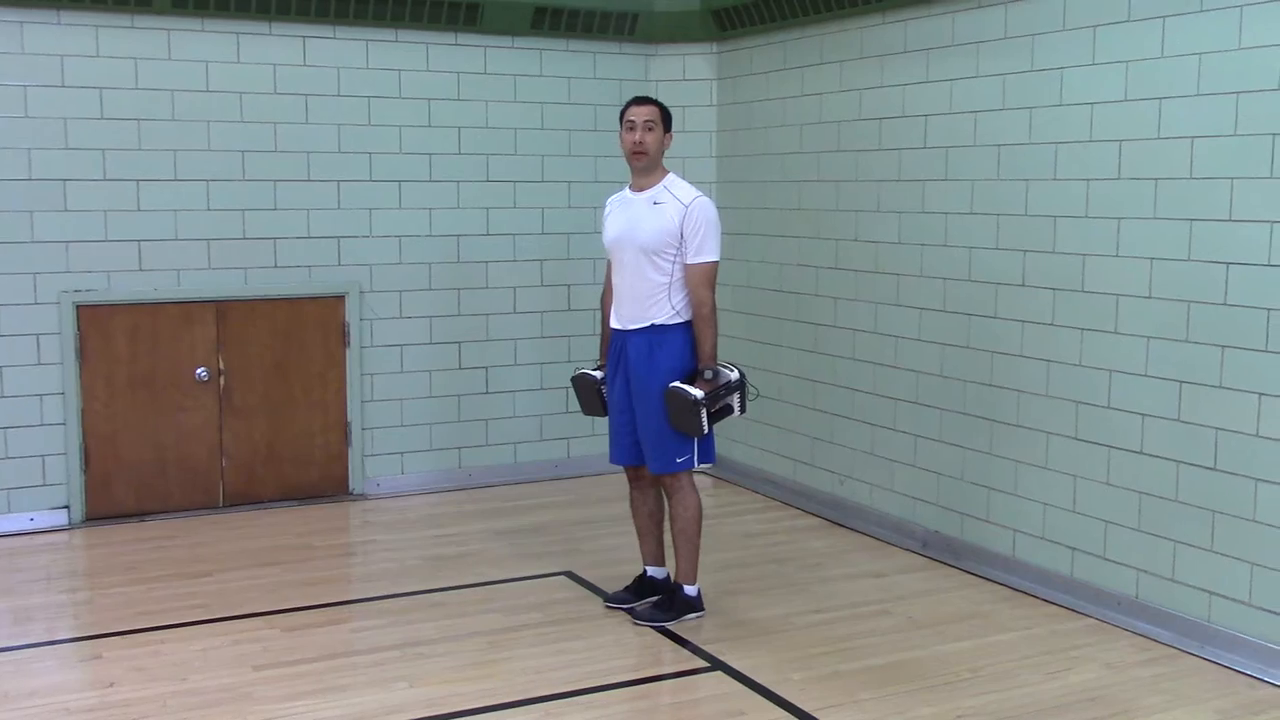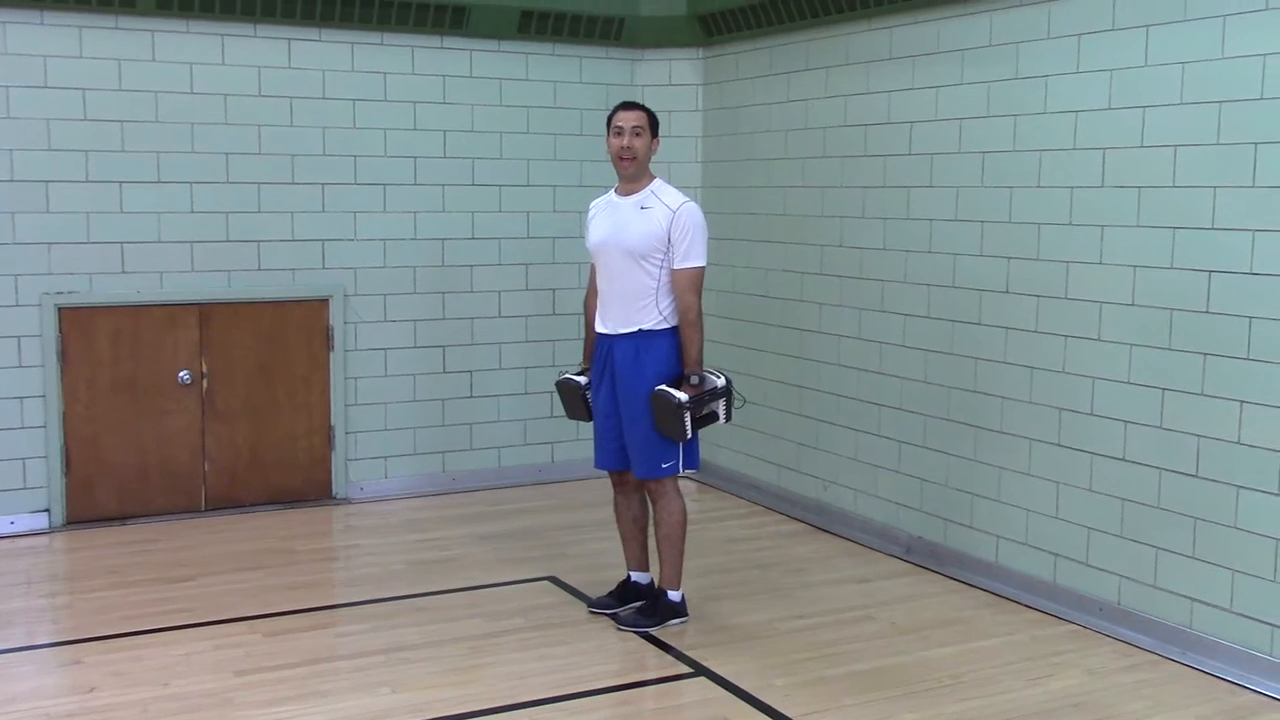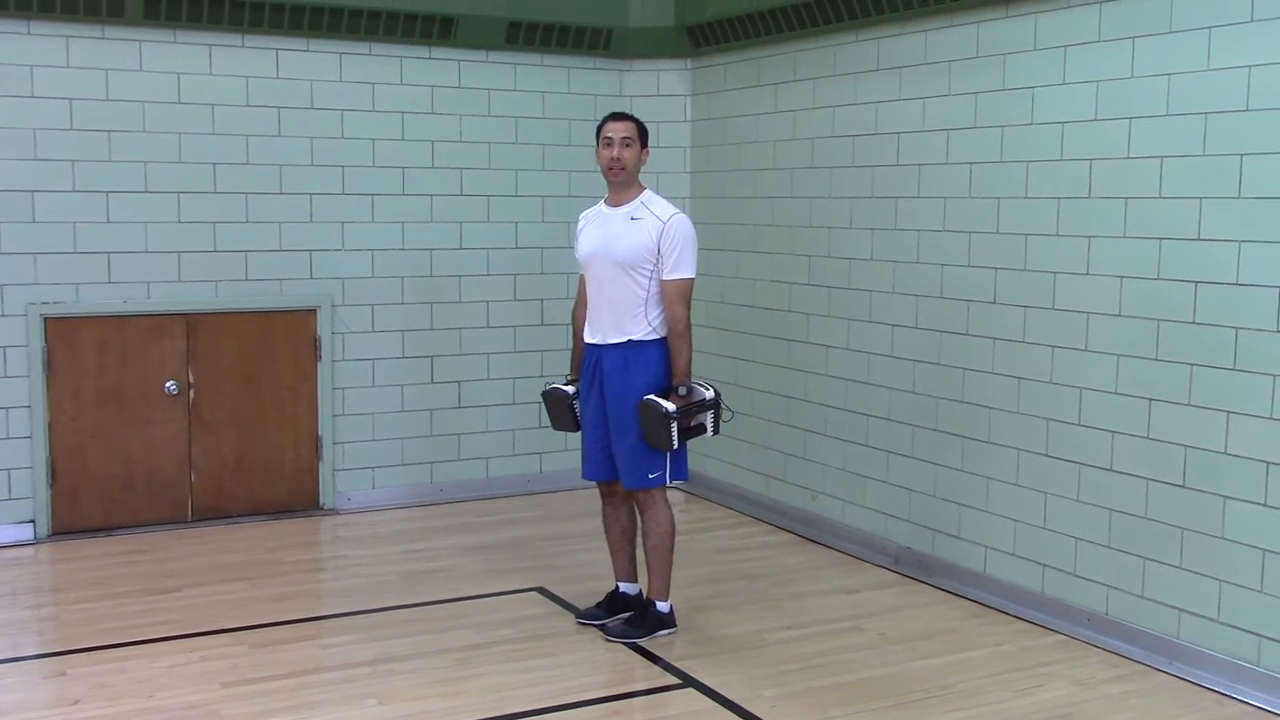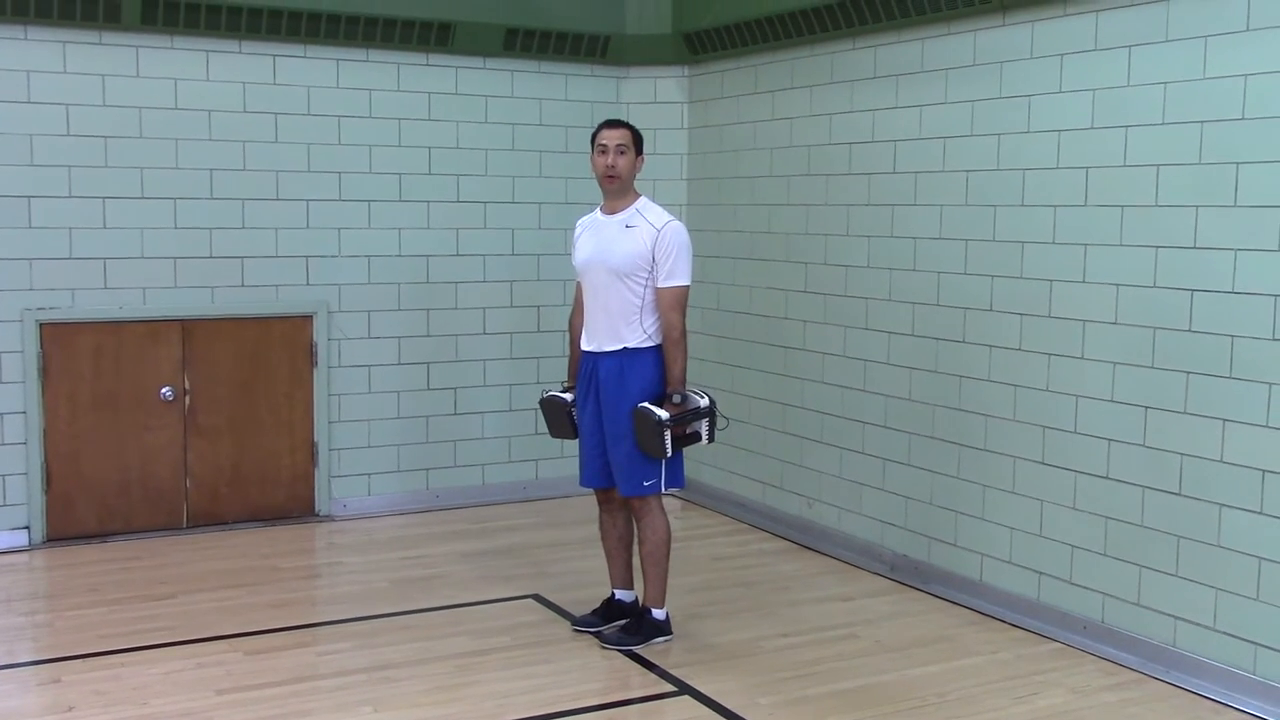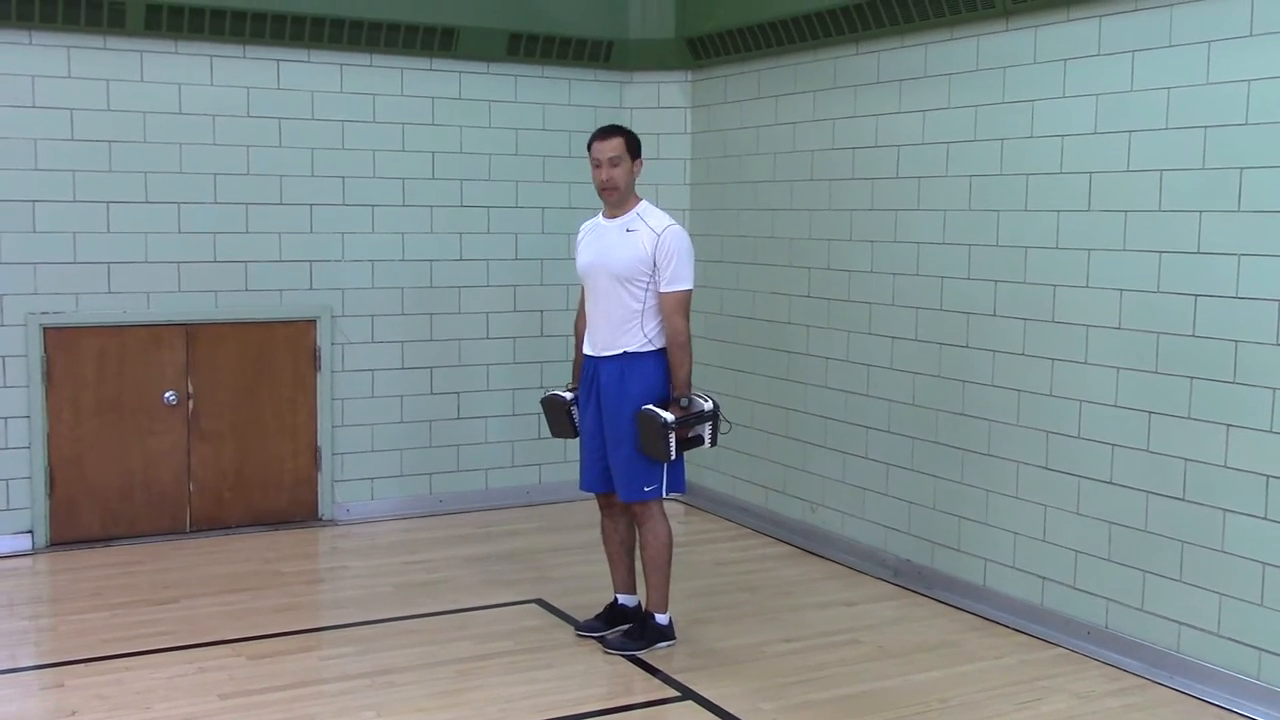
dt=0.4s
person 1, frame 1
left shoulder: (690, 205)
right shoulder: (614, 206)
left elbow: (702, 297)
left wrist: (706, 371)
right wrist: (604, 356)
left hip: (667, 347)
right hip: (624, 348)
left knee: (674, 474)
right knee: (637, 470)
left ankle: (686, 590)
right ankle: (653, 575)
person 1, frame 2
left shoulder: (677, 210)
right shoulder: (598, 210)
left elbow: (689, 302)
left wrist: (693, 375)
right wrist: (588, 360)
left hip: (653, 352)
right hip: (609, 351)
left knee: (659, 478)
right knee: (621, 475)
left ankle: (670, 596)
right ankle: (636, 580)
person 1, frame 3
left shoulder: (667, 222)
right shoulder: (588, 222)
left elbow: (678, 314)
left wrist: (681, 388)
right wrist: (575, 371)
left hip: (642, 363)
right hip: (597, 363)
left knee: (647, 490)
right knee: (610, 486)
left ankle: (659, 607)
right ankle: (625, 591)
person 1, frame 4
left shoulder: (662, 229)
right shoulder: (584, 228)
left elbow: (673, 321)
left wrist: (675, 395)
right wrist: (572, 378)
left hip: (638, 370)
right hip: (594, 370)
left knee: (643, 497)
right knee: (607, 493)
left ankle: (655, 614)
right ankle: (621, 598)
person 1, frame 5
left shoulder: (663, 234)
right shoulder: (588, 233)
left elbow: (676, 324)
left wrist: (680, 398)
right wrist: (576, 380)
left hip: (639, 375)
right hip: (596, 374)
left knee: (644, 503)
right knee: (609, 498)
left ankle: (658, 620)
right ankle: (624, 604)
